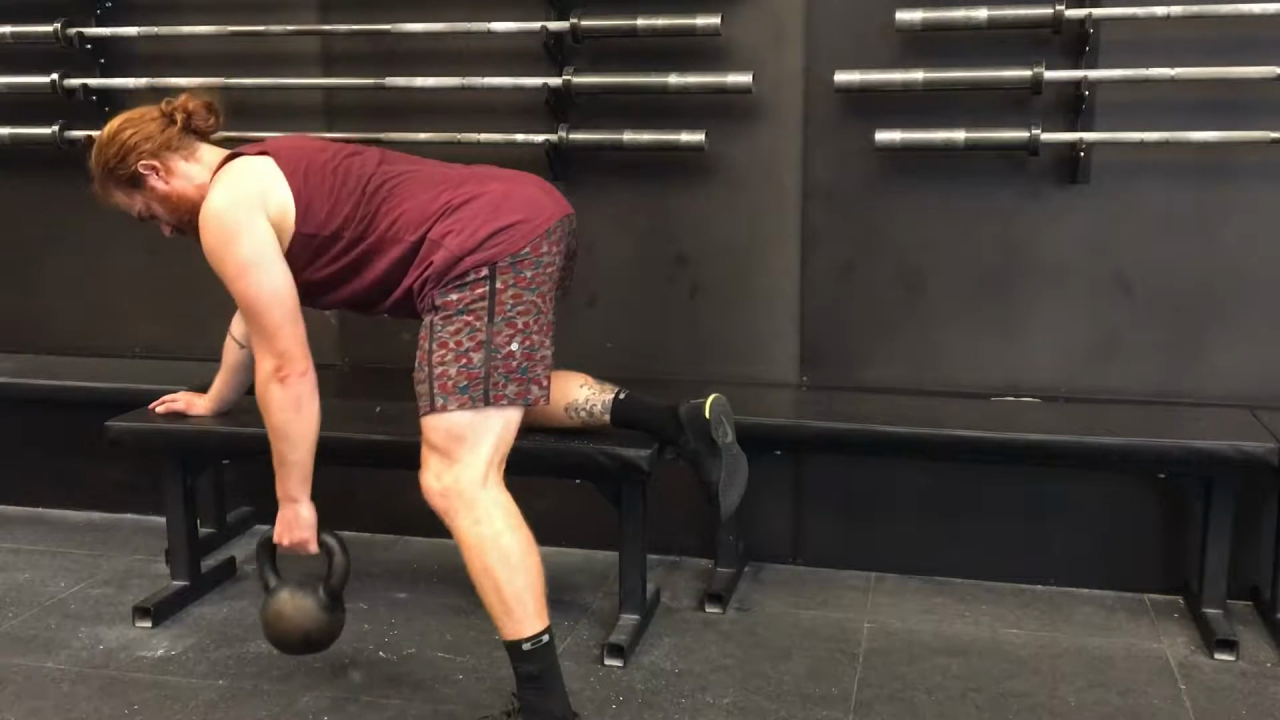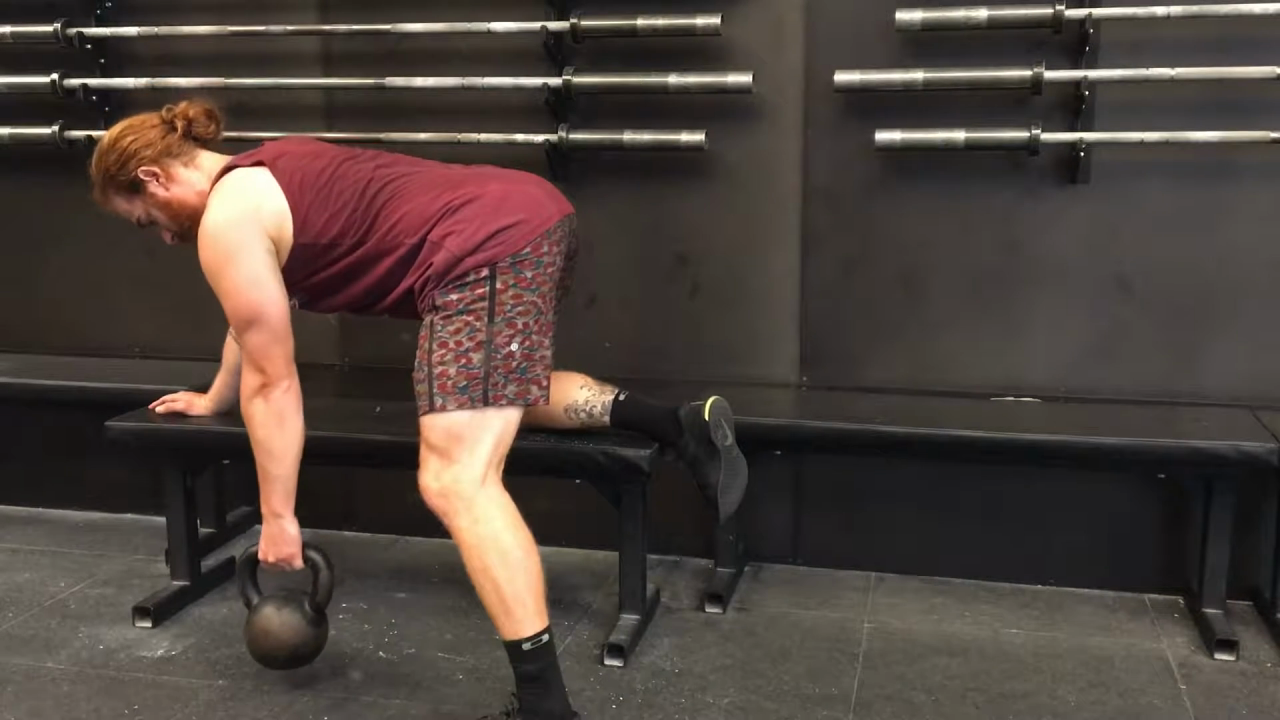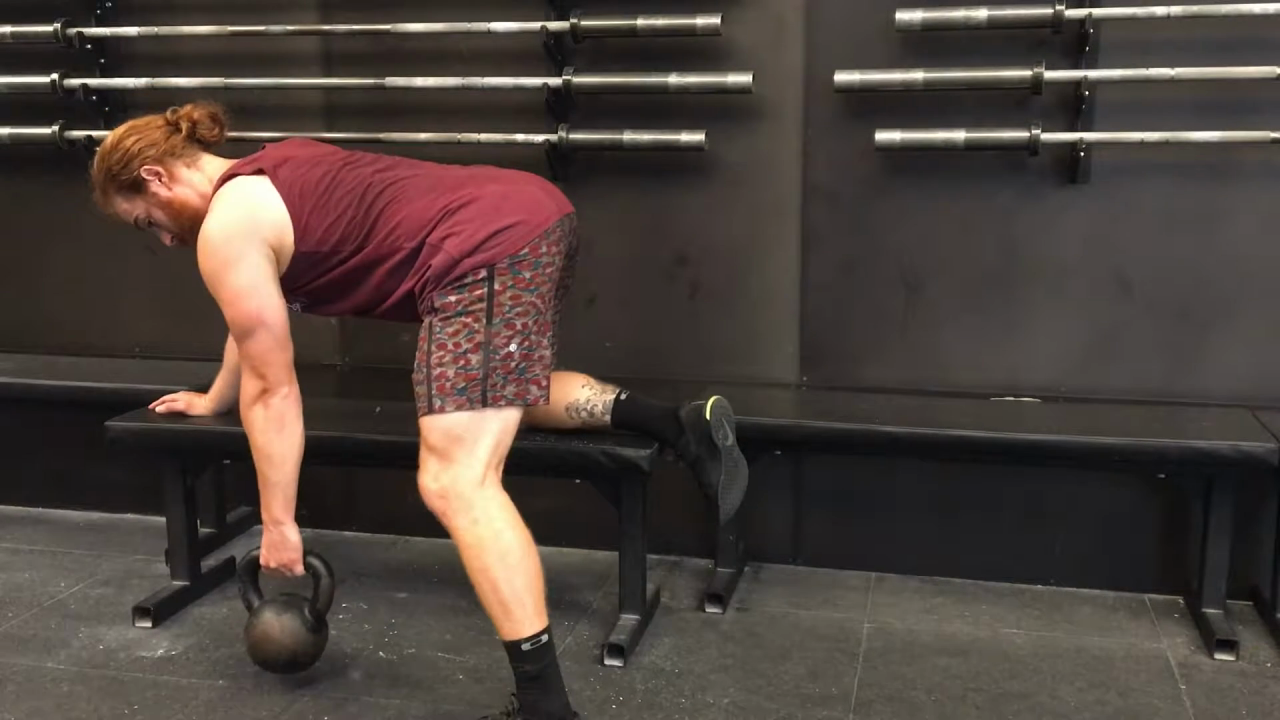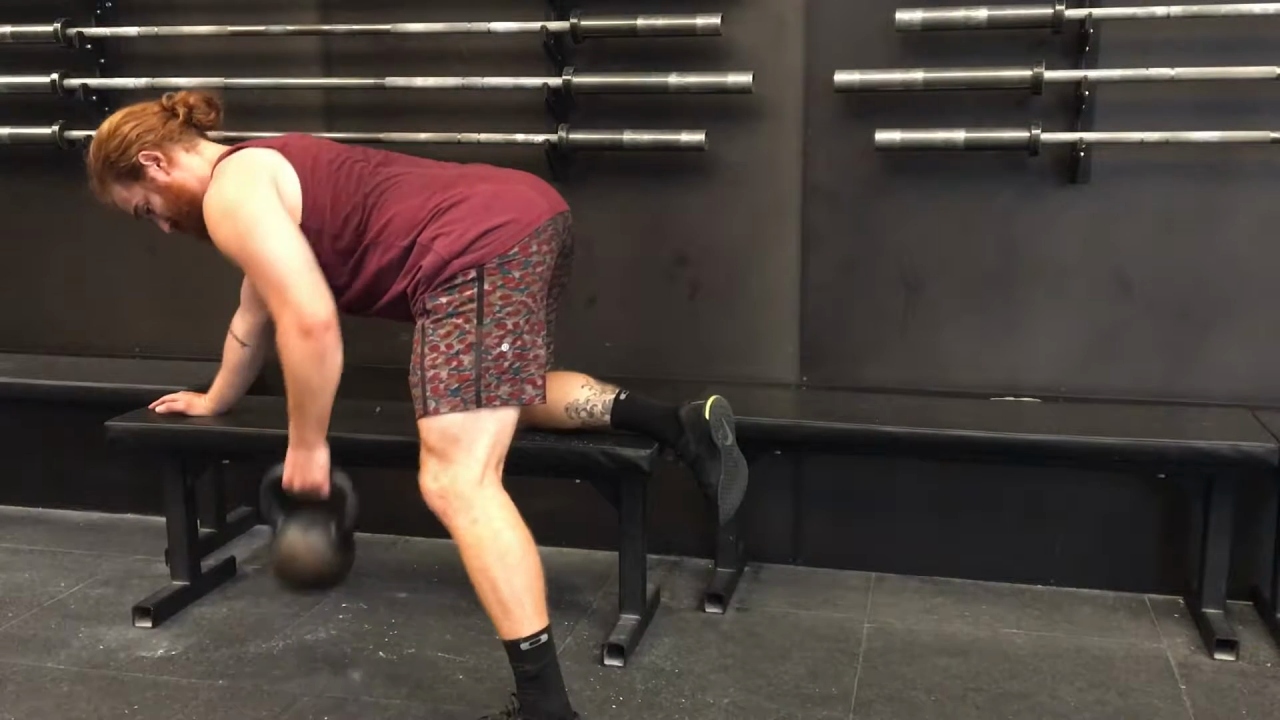
dt=0.3s
person 1, frame 1
left shoulder: (226, 207)
right shoulder: (263, 173)
left elbow: (287, 368)
right elbow: (257, 317)
left wrist: (294, 503)
right wrist: (214, 400)
left hip: (486, 249)
right hip: (529, 213)
left knee: (458, 483)
right knee: (497, 391)
right ankle: (680, 421)
person 1, frame 2
left shoulder: (227, 222)
right shoulder: (267, 174)
left elbow: (272, 382)
right elbow: (256, 326)
left wrist: (278, 518)
right wrist: (212, 400)
left hip: (487, 248)
right hip: (530, 212)
left knee: (457, 483)
right knee: (499, 392)
right ankle: (681, 424)
person 1, frame 3
left shoulder: (228, 229)
right shoulder: (267, 177)
left elbow: (272, 389)
right elbow: (257, 328)
left wrist: (278, 525)
right wrist: (212, 400)
left hip: (487, 251)
right hip: (530, 210)
left knee: (456, 484)
right knee: (503, 392)
right ankle: (682, 424)
person 1, frame 4
left shoulder: (229, 190)
right shoulder: (264, 172)
left elbow: (311, 324)
right elbow: (257, 312)
left wrist: (308, 446)
right wrist: (214, 399)
left hip: (479, 248)
right hip: (527, 212)
left knee: (457, 486)
right knee: (497, 393)
right ankle: (682, 424)
